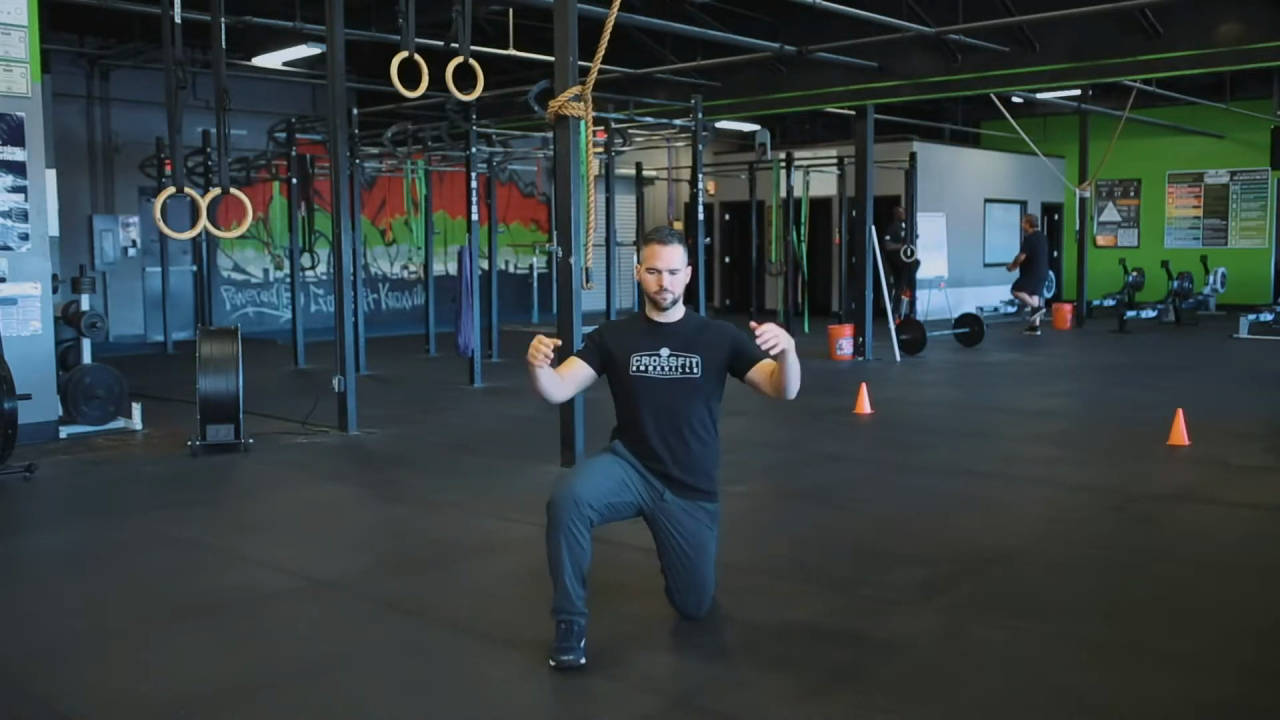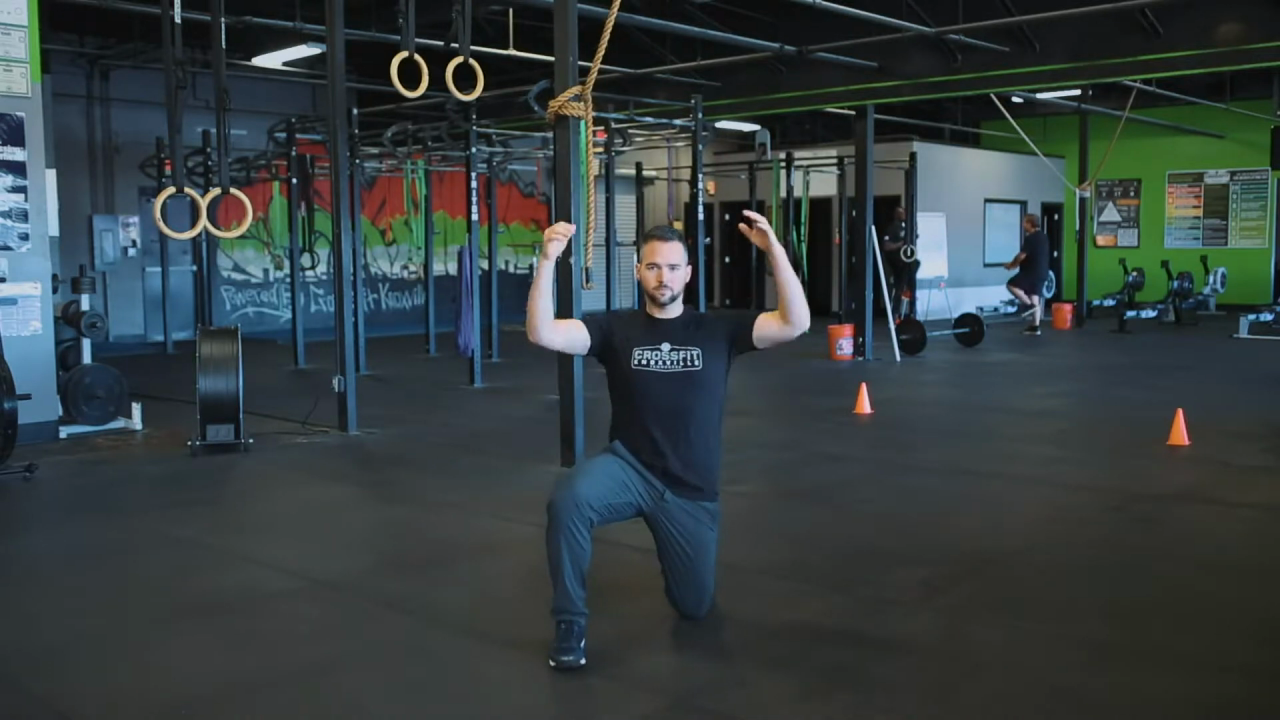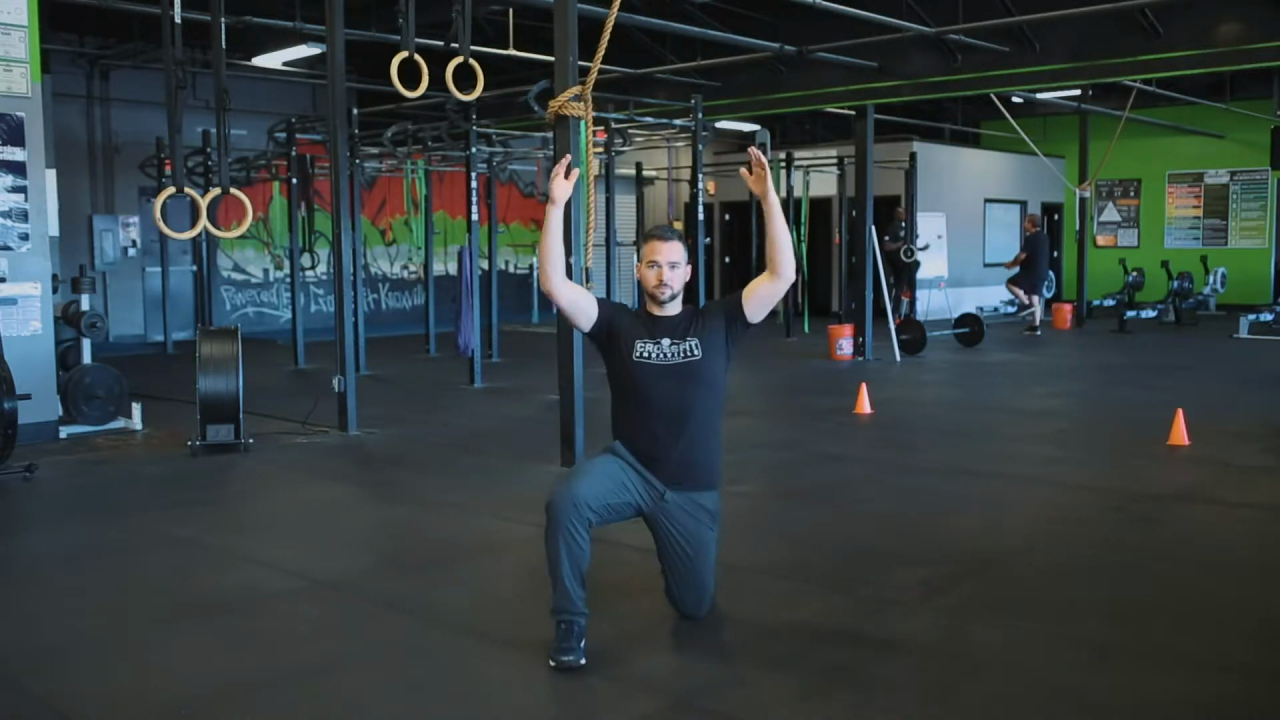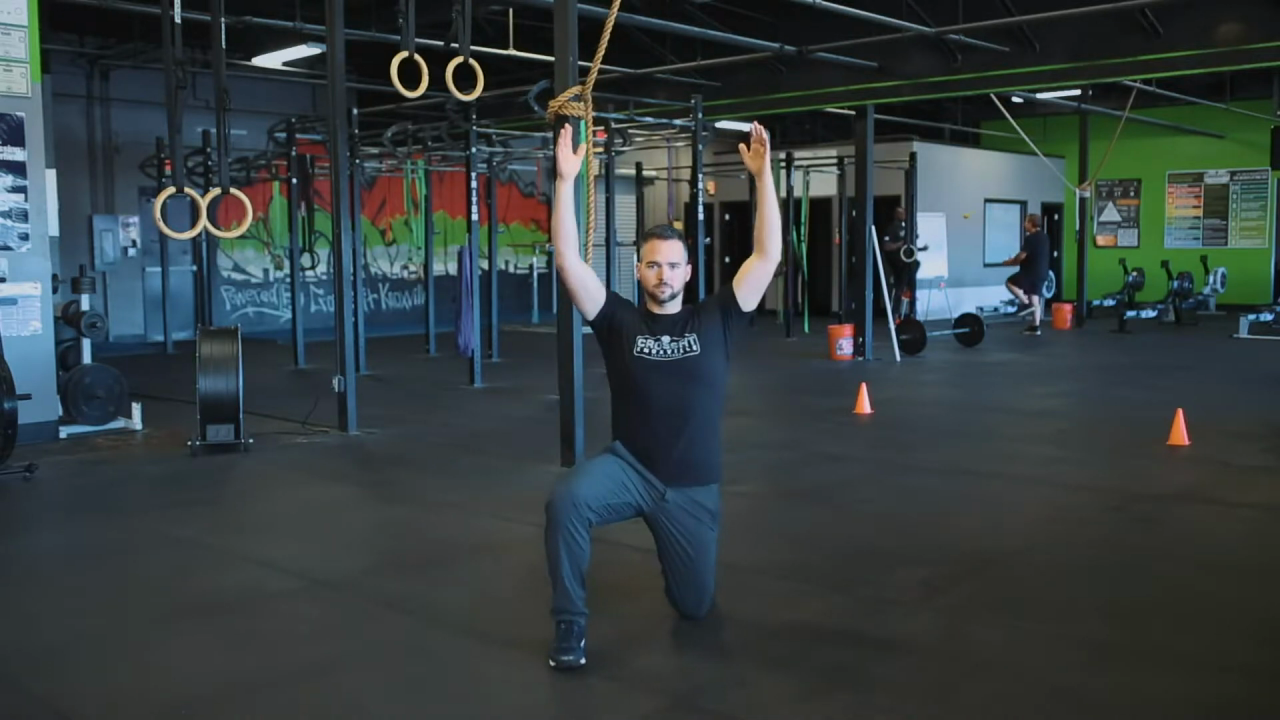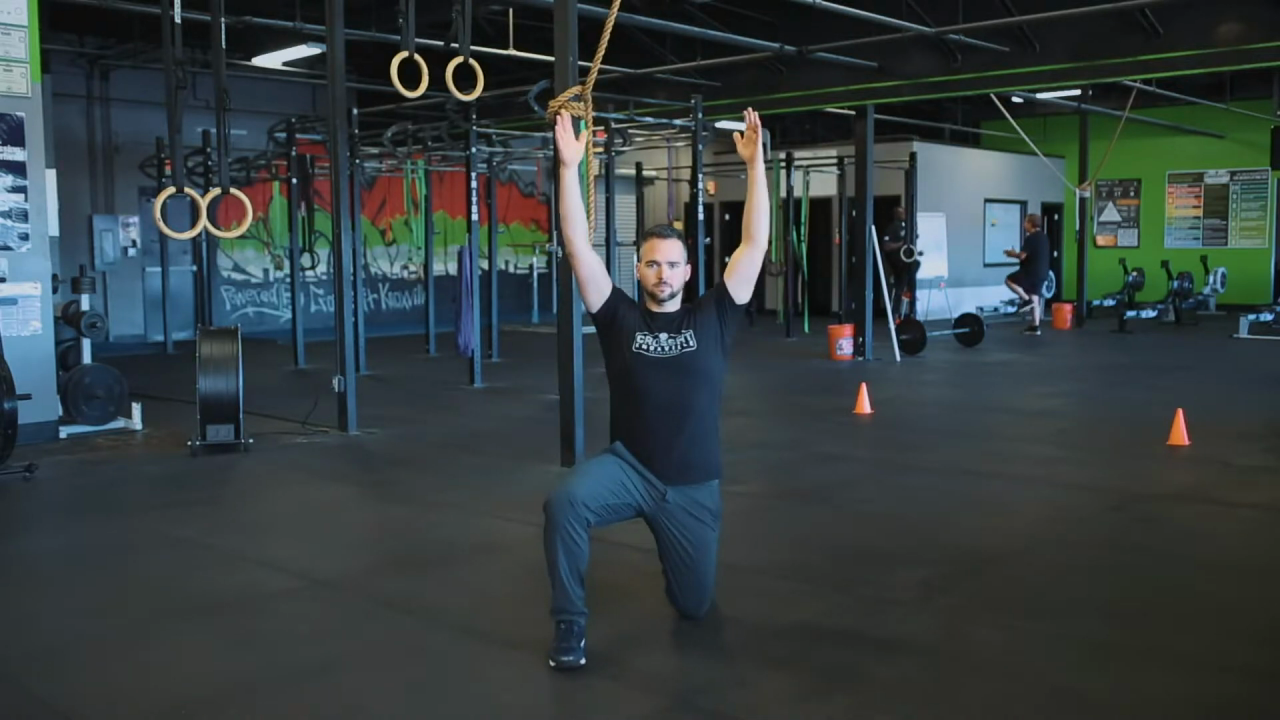
dt=0.2s
person 1, frame 1
left shoulder: (718, 336)
right shoulder: (613, 336)
left elbow: (784, 389)
right elbow: (556, 388)
left wrist: (786, 350)
right wrist: (537, 365)
left hip: (691, 486)
right hip: (628, 465)
left knee: (695, 606)
right knee: (566, 500)
left ankle: (677, 560)
right ankle: (569, 625)
person 1, frame 2
left shoulder: (719, 331)
right shoulder: (616, 328)
left elbow: (795, 321)
right elbow: (542, 330)
left wrist: (772, 248)
right wrist: (548, 258)
left hip: (691, 488)
right hip: (628, 465)
left knee: (695, 606)
right knee: (566, 502)
left ankle: (677, 560)
right ankle: (568, 625)
person 1, frame 3
left shoulder: (717, 325)
right shoulder: (618, 325)
left elbow: (782, 275)
right elbow: (554, 283)
left wrist: (768, 197)
right wrist: (556, 206)
left hip: (692, 488)
right hip: (628, 467)
left knee: (694, 606)
right knee: (566, 501)
left ankle: (674, 555)
right ankle: (569, 624)
person 1, frame 4
left shoulder: (716, 322)
right shoulder: (619, 322)
left elbow: (768, 256)
right elbow: (568, 259)
left wrist: (762, 175)
right wrist: (565, 179)
left hip: (692, 487)
right hip: (627, 466)
left knee: (694, 606)
right knee: (565, 502)
left ankle: (674, 551)
right ankle: (570, 624)
person 1, frame 5
left shoulder: (712, 318)
right shoulder: (619, 318)
left elbow: (755, 244)
right elbow: (578, 246)
left wrist: (754, 163)
right wrist: (569, 167)
left hip: (693, 485)
right hip: (628, 466)
left knee: (694, 606)
right knee: (563, 502)
left ankle: (675, 553)
right ankle: (569, 624)
